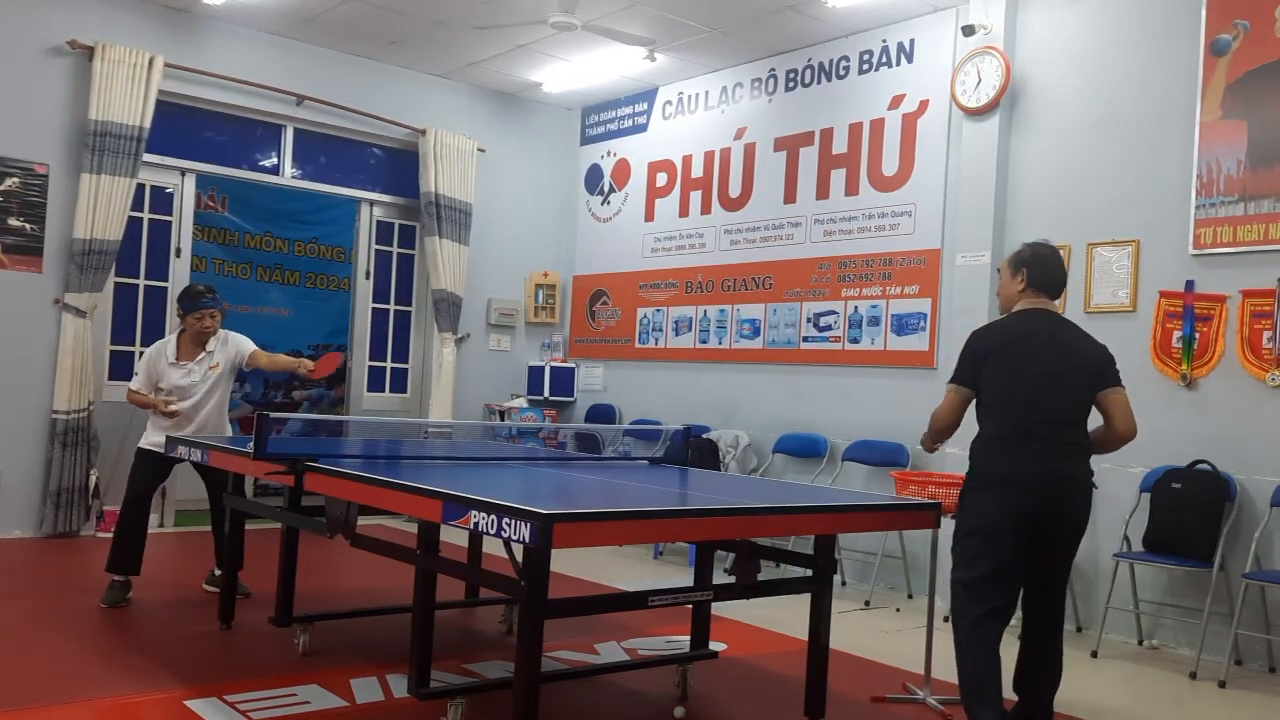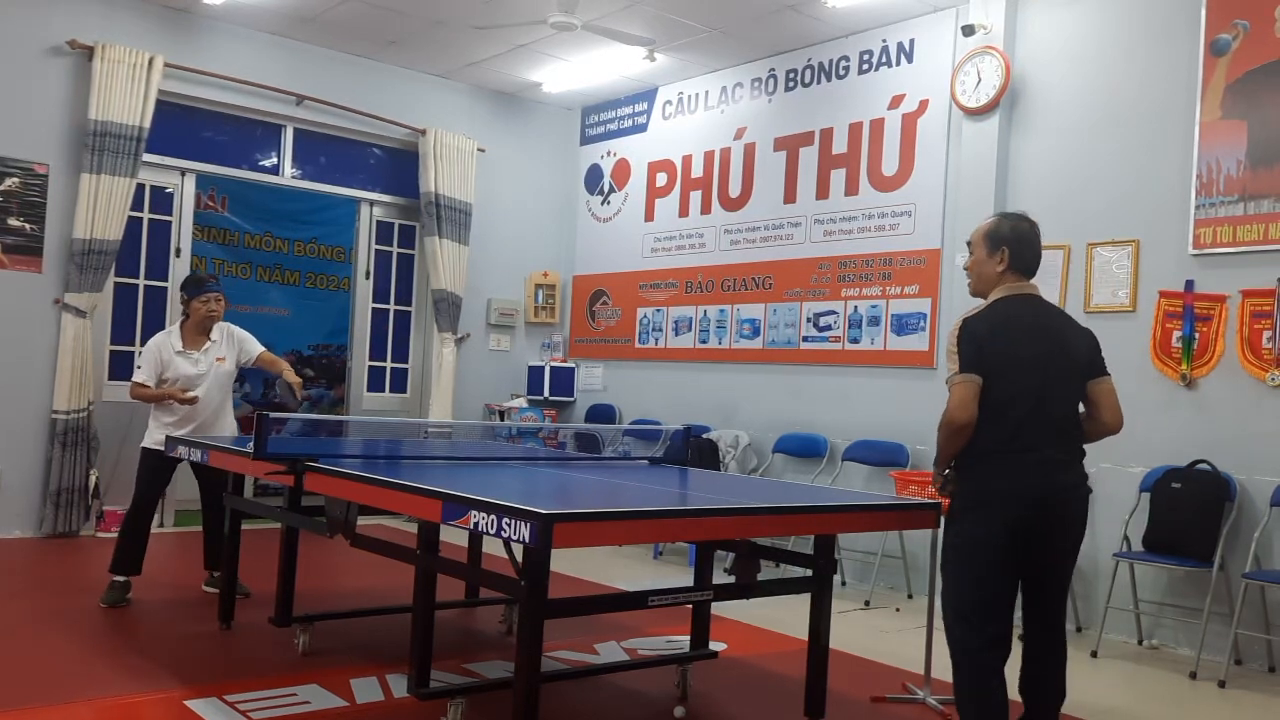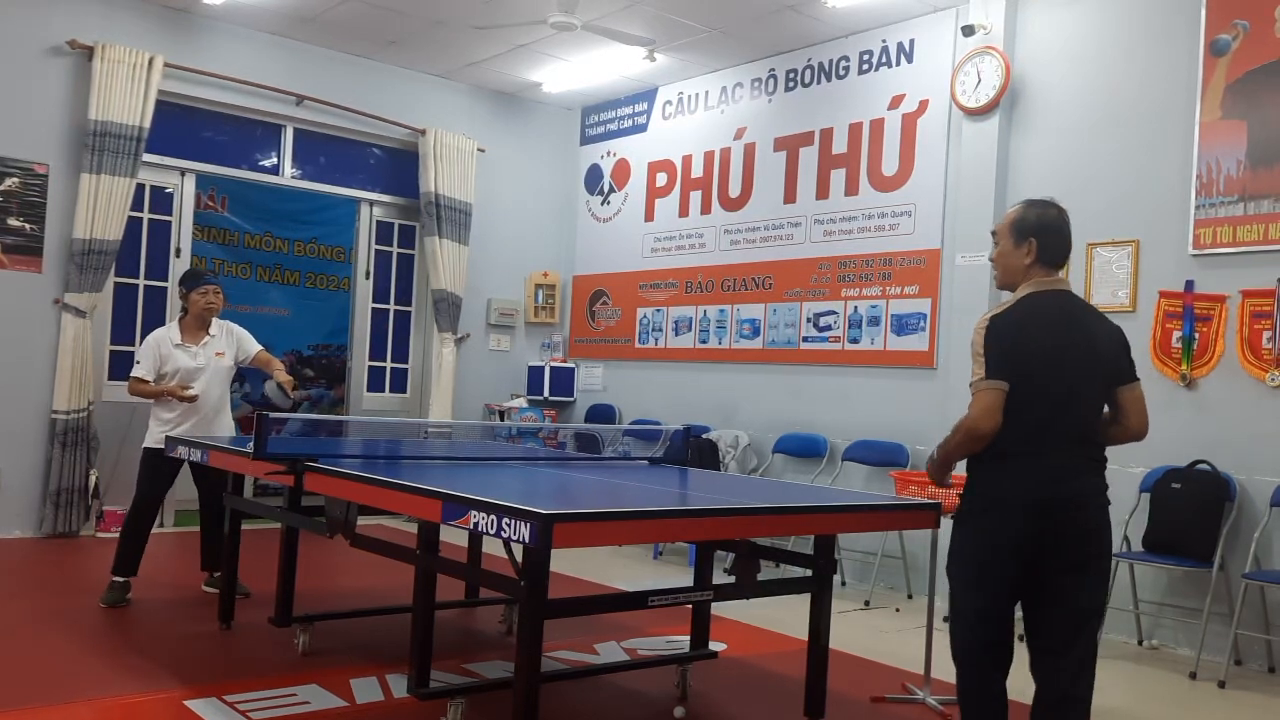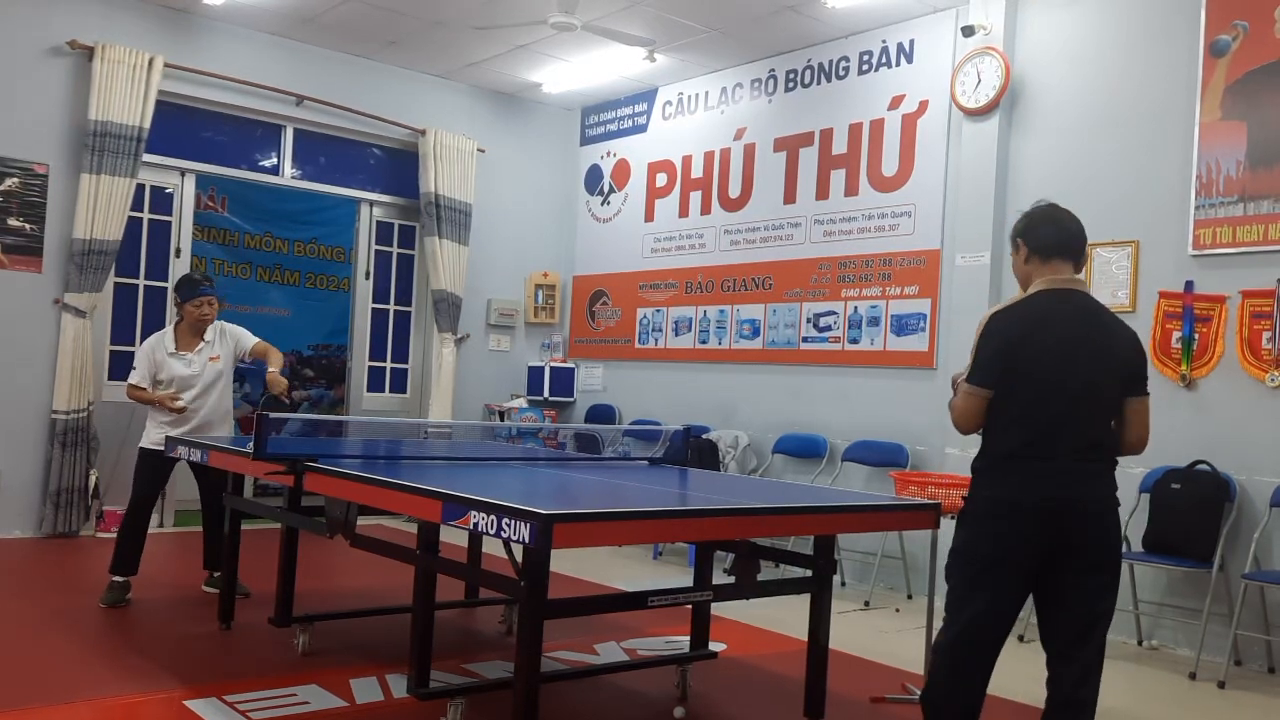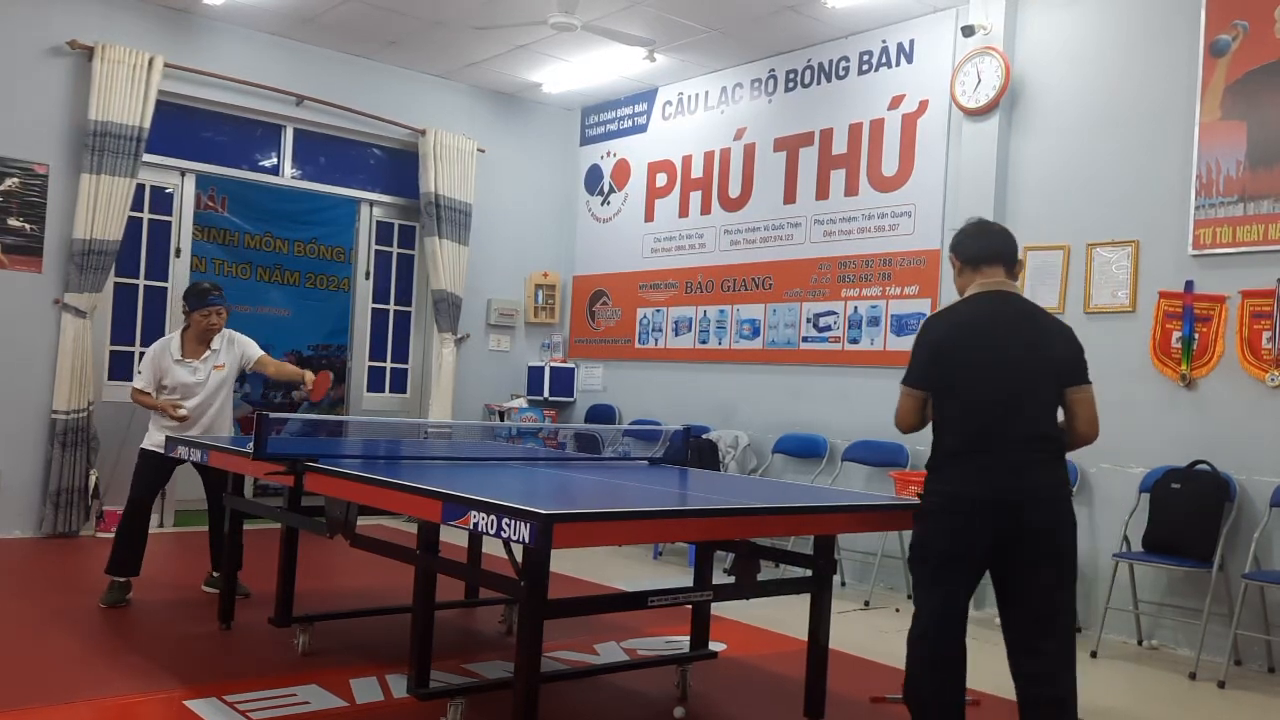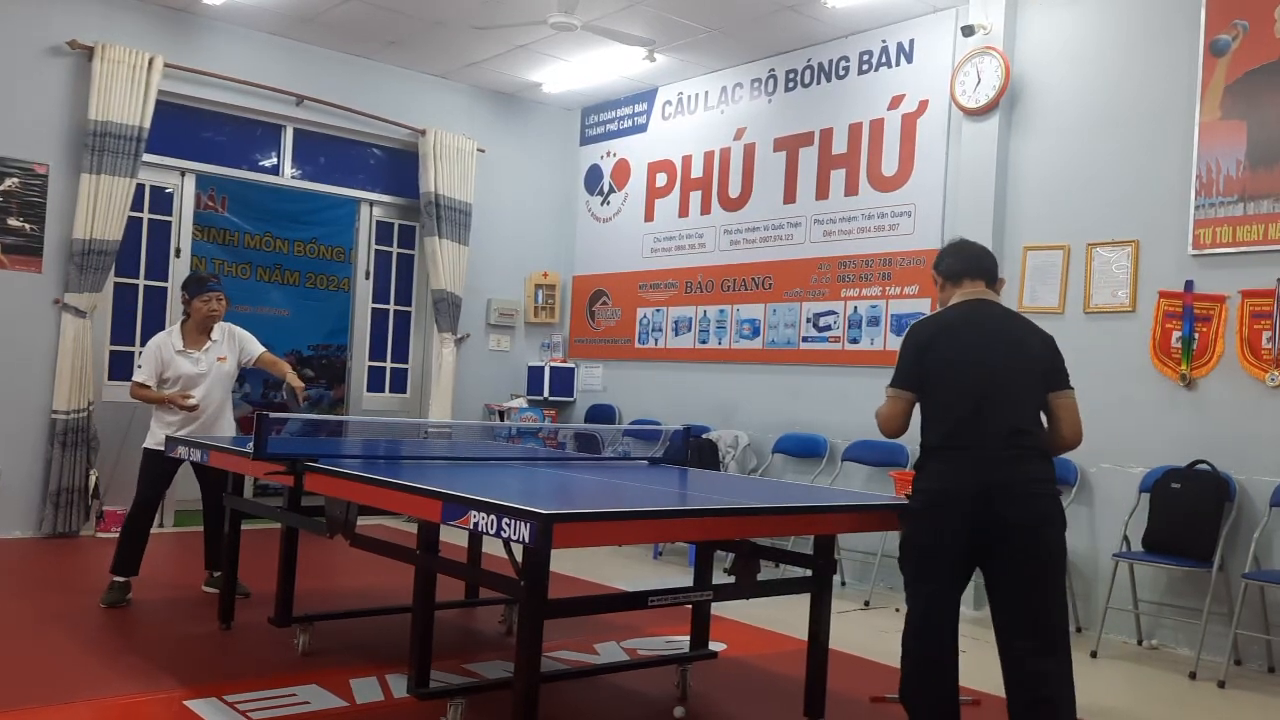
dt=0.5s
person 1, frame 1
left shoulder: (989, 338)
right shoulder: (1091, 349)
left elbow: (946, 419)
right elbow: (1123, 429)
left wrist: (930, 439)
left hip: (998, 489)
right hip: (1066, 493)
left knee: (978, 612)
right knee: (1045, 612)
person 1, frame 2
left shoulder: (976, 327)
right shoulder: (1076, 333)
left elbow: (961, 415)
right elbow: (1108, 420)
left wrist: (943, 466)
left hip: (991, 497)
right hip: (1062, 496)
left knee: (976, 632)
right knee: (1046, 624)
person 1, frame 3
left shoulder: (1003, 325)
right shoulder: (1105, 331)
left elbow: (983, 422)
right elbow: (1133, 424)
left wrist: (942, 458)
left hip: (1002, 504)
right hip: (1079, 507)
left knee: (980, 645)
right knee: (1068, 654)
person 1, frame 4
left shoulder: (1007, 322)
right shoulder: (1122, 336)
left elbow: (967, 420)
right elbow: (1133, 438)
left wrist: (961, 389)
left hip: (1006, 506)
right hip: (1088, 512)
left knee: (966, 642)
right knee: (1076, 657)
person 1, frame 5
left shoulder: (942, 327)
right shoulder: (1057, 332)
left elbow: (909, 420)
right elbow: (1084, 428)
left hip: (958, 498)
right hip: (1040, 500)
left knee: (937, 631)
right knee: (1045, 646)
person 1, frame 6
left shoulder: (926, 332)
right shoulder: (1037, 338)
left elbow: (892, 424)
right elbow: (1069, 433)
left wrist: (881, 408)
left hip: (946, 494)
right hip: (1027, 495)
left knee: (929, 627)
right knee: (1037, 640)
person 2, frame 1
left shoulder: (230, 343)
right shoulder: (157, 353)
left elbow: (264, 359)
right elbow: (134, 394)
left wrist: (297, 364)
right wrist: (155, 404)
right hip: (161, 441)
left knee: (228, 505)
right knee: (135, 501)
left ankle: (221, 573)
right ankle: (120, 578)
person 2, frame 2
left shoulder: (233, 336)
right shoulder: (159, 344)
left elbow: (267, 359)
right elbow: (137, 390)
left wrist: (286, 371)
right wrist: (169, 394)
left hip: (214, 439)
right hip: (165, 438)
left knee: (219, 505)
right knee: (142, 504)
left ankle: (217, 573)
right ankle: (121, 578)
person 2, frame 3
left shoulder: (231, 334)
right shoulder: (159, 339)
left elbow: (265, 359)
right elbow: (135, 386)
left wrist: (279, 372)
right wrist: (168, 391)
left hip: (214, 439)
right hip: (166, 438)
left knee: (217, 506)
right knee: (144, 505)
left ankle: (216, 573)
right ankle: (120, 579)
person 2, frame 4
left shoulder: (229, 335)
right shoulder: (154, 345)
left elbow: (269, 351)
right elbow: (133, 390)
left wrist: (273, 371)
right wrist: (159, 400)
left hip: (214, 438)
right hip: (163, 438)
left knee: (221, 504)
right knee: (140, 504)
left ankle: (217, 573)
right ankle: (120, 579)
person 2, frame 5
left shoulder: (235, 343)
right shoulder: (160, 350)
left elbow: (271, 366)
right elbow: (138, 393)
left wrist: (301, 374)
right wrist: (161, 406)
right hip: (164, 441)
left knee: (226, 506)
right knee: (137, 504)
left ankle: (219, 573)
right ankle: (120, 579)
person 2, frame 6
left shoulder: (234, 337)
right shoulder: (161, 343)
left elbow: (269, 361)
right elbow: (138, 389)
left wrist: (289, 374)
right wrist: (170, 398)
left hip: (216, 440)
right hip: (167, 439)
left knee: (220, 505)
right knee: (144, 504)
left ankle: (217, 573)
right ankle: (121, 579)
